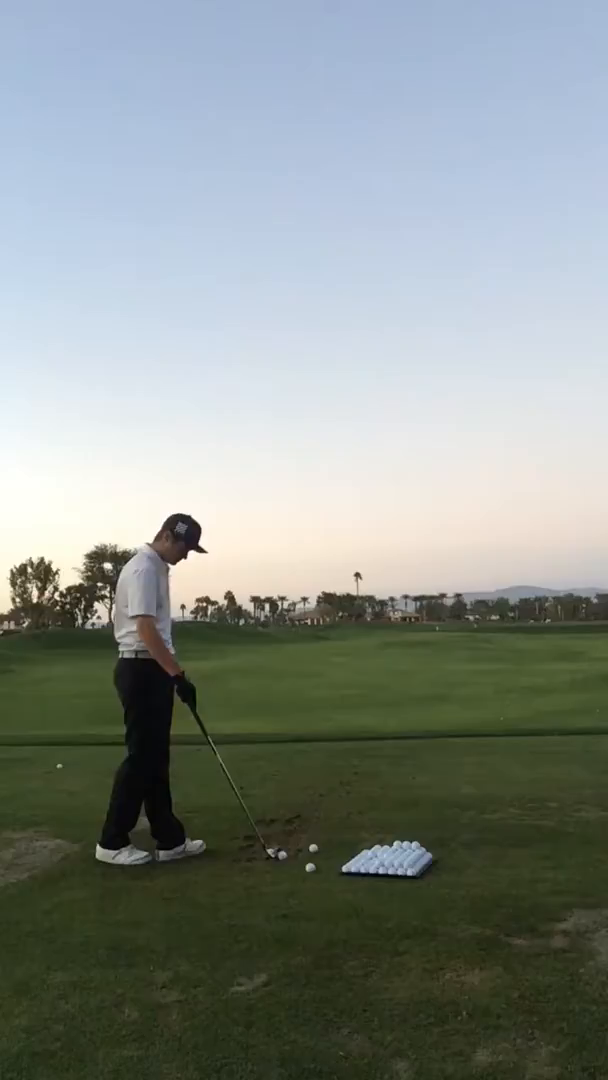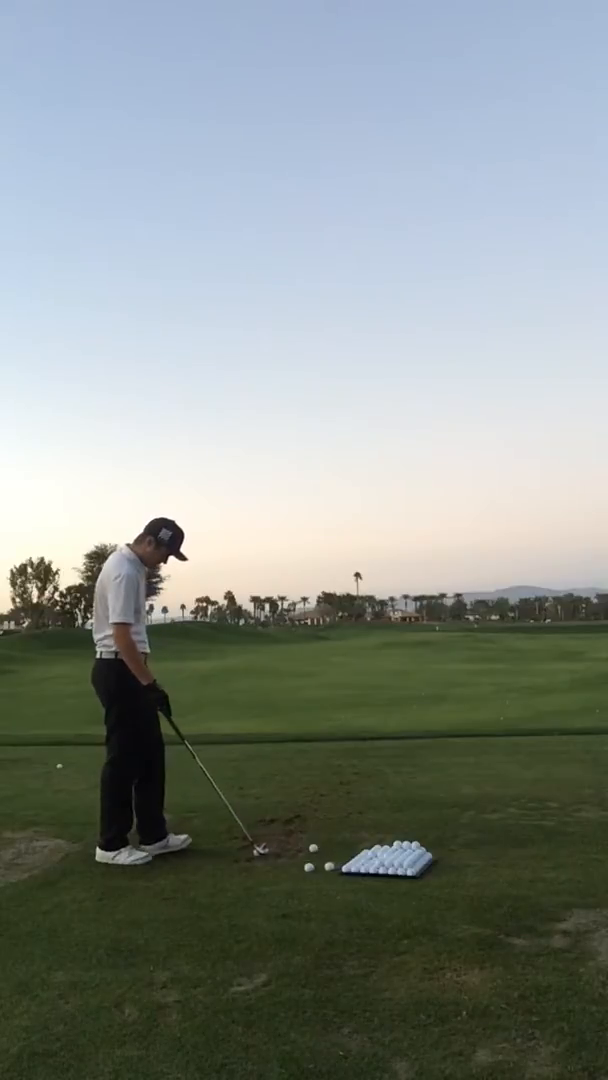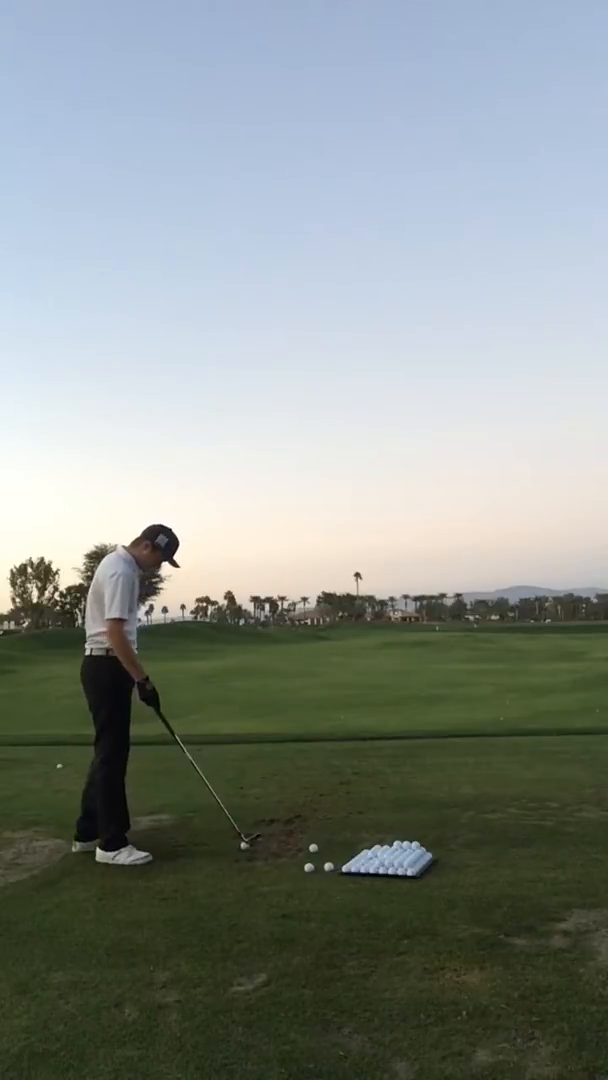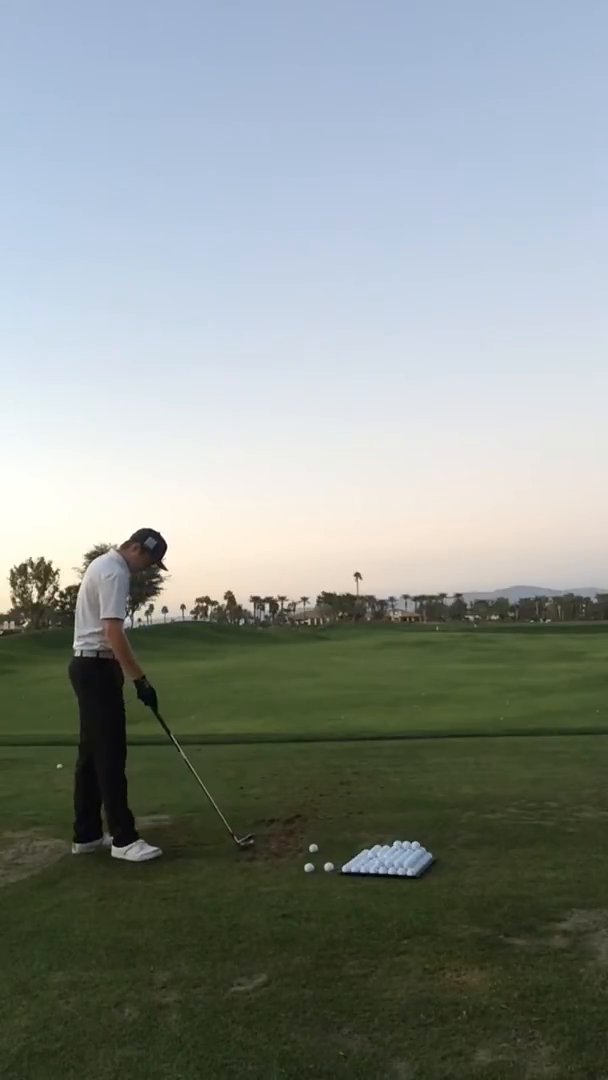
dt=0.7s
person 1, frame 1
left shoulder: (156, 567)
right shoulder: (143, 569)
right elbow: (146, 630)
left wrist: (171, 674)
right wrist: (178, 674)
left hip: (151, 671)
right hip: (141, 671)
left knee: (155, 759)
right knee: (140, 757)
left ankle: (169, 840)
right ankle: (112, 842)
person 1, frame 2
left shoulder: (130, 565)
right shoulder: (124, 573)
right elbow: (121, 636)
right wrist: (151, 684)
left hip: (128, 671)
right hip: (119, 672)
left knee: (150, 752)
right knee: (123, 757)
left ankle: (152, 834)
right ankle: (111, 844)
person 1, frame 3
left shoulder: (119, 564)
right shoulder: (122, 572)
right elbow: (116, 633)
right wrist: (143, 680)
left hip: (103, 666)
right hip: (107, 668)
left knee: (108, 752)
right knee: (113, 753)
left ankle: (88, 832)
right ankle: (111, 843)
person 1, frame 4
left shoulder: (103, 565)
right shoulder: (115, 572)
right elbow: (113, 633)
right wrist: (140, 679)
left hip: (87, 664)
right hip: (97, 667)
left knee: (92, 752)
right knee: (110, 753)
left ankle: (86, 834)
right ankle: (124, 838)
